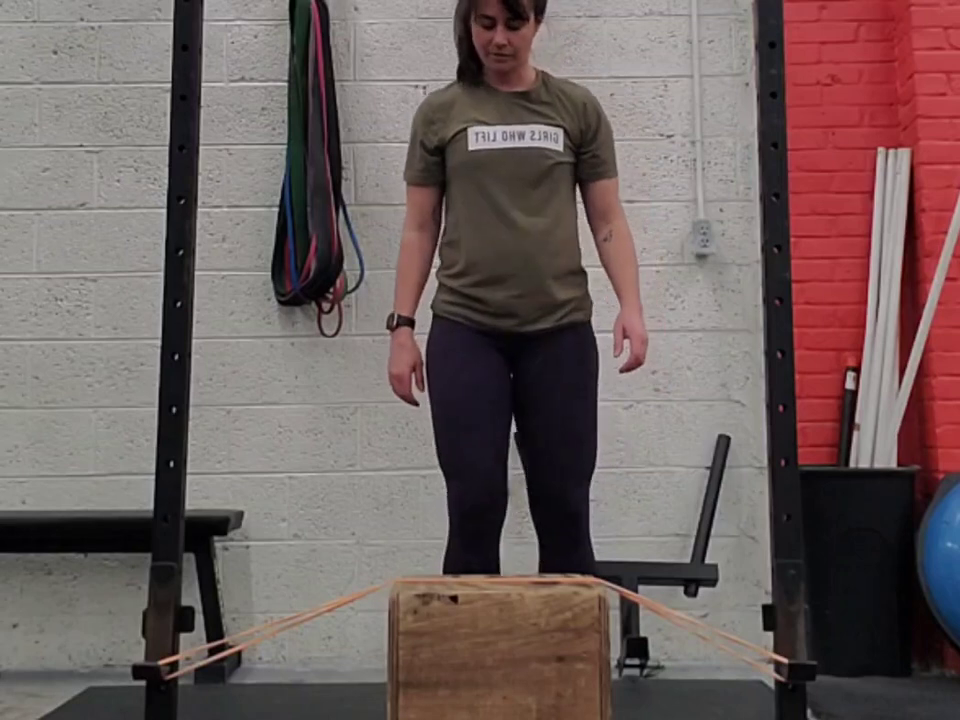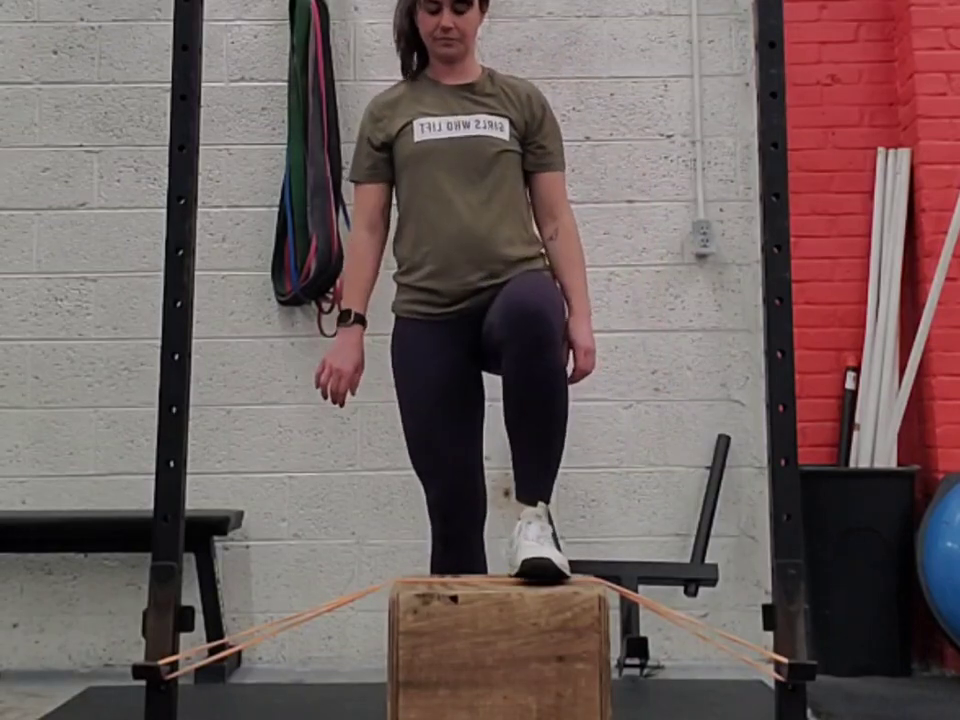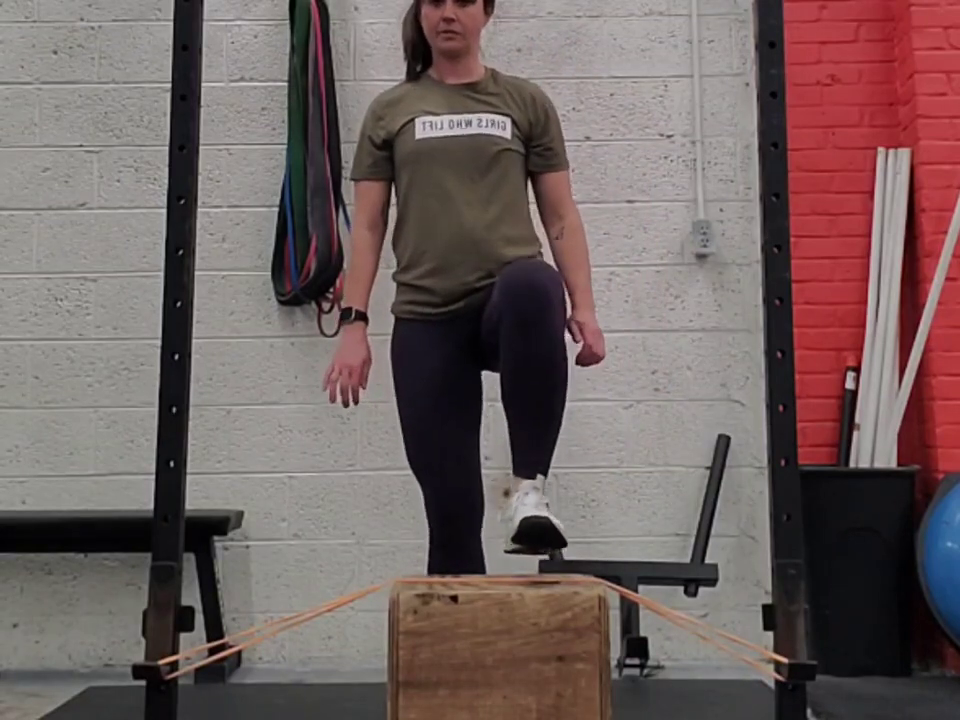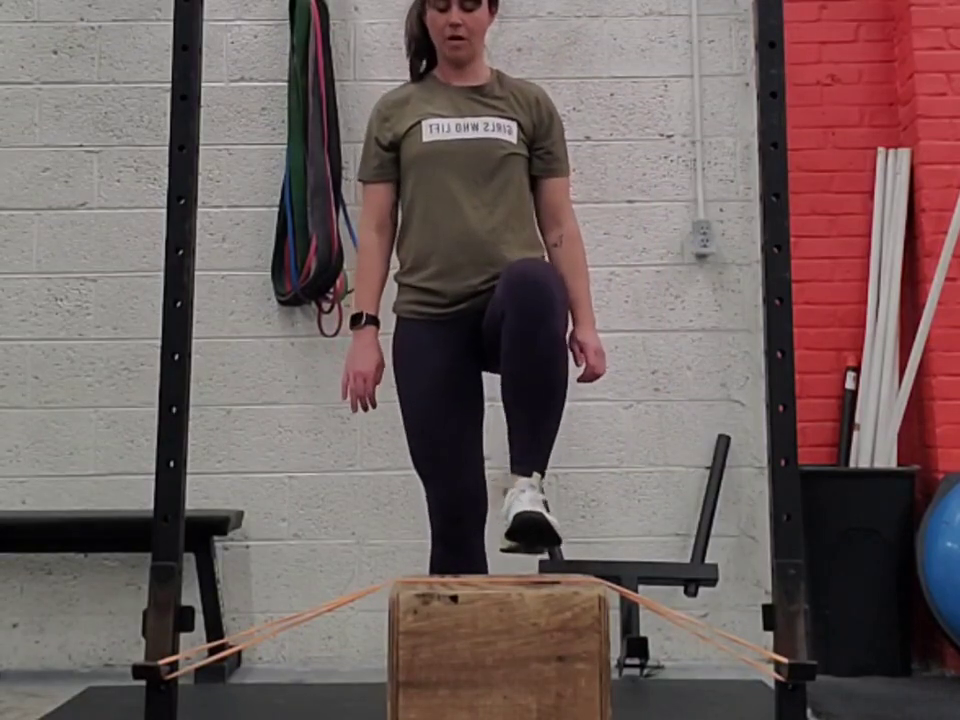
dt=1s
person 1, frame 1
left shoulder: (577, 108)
right shoulder: (440, 112)
left elbow: (607, 221)
right elbow: (419, 229)
left wrist: (631, 306)
right wrist: (401, 328)
left hip: (559, 327)
right hip: (464, 329)
left knee: (563, 507)
right knee: (475, 503)
person 1, frame 2
left shoulder: (522, 100)
right shoulder: (388, 111)
left elbow: (554, 217)
right elbow: (369, 228)
left wrist: (579, 312)
right wrist: (350, 326)
left hip: (510, 293)
right hip: (427, 319)
left knee: (532, 311)
right knee: (452, 503)
left ankle: (534, 514)
person 1, frame 3
left shoulder: (525, 101)
right shoulder: (390, 110)
left elbow: (560, 218)
right elbow: (367, 227)
left wrist: (583, 307)
right wrist: (353, 324)
left hip: (510, 306)
right hip: (426, 319)
left knee: (531, 284)
right knee: (450, 502)
left ankle: (529, 488)
person 1, frame 4
left shoulder: (529, 104)
right shoulder: (395, 111)
left elbow: (558, 225)
right elbow: (376, 230)
left wrist: (584, 322)
right wrist: (363, 332)
left hip: (512, 307)
right hip: (427, 320)
left knee: (532, 282)
right knee: (453, 502)
left ankle: (525, 487)
